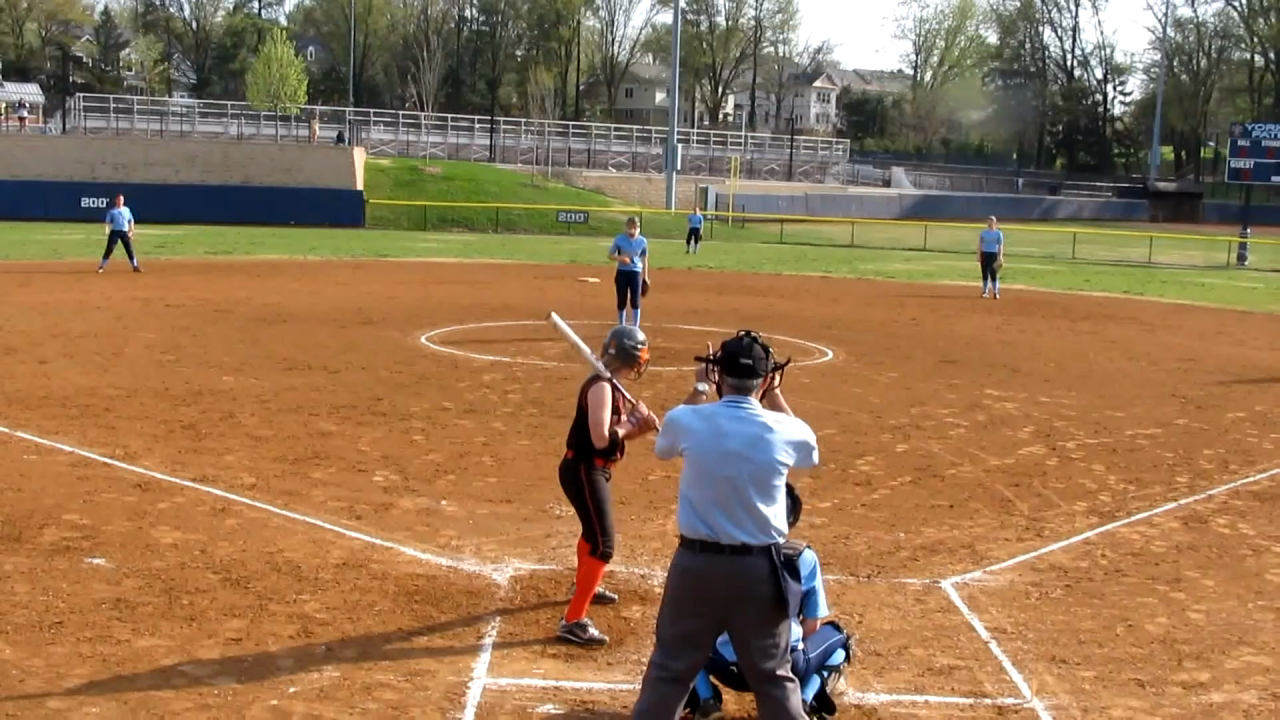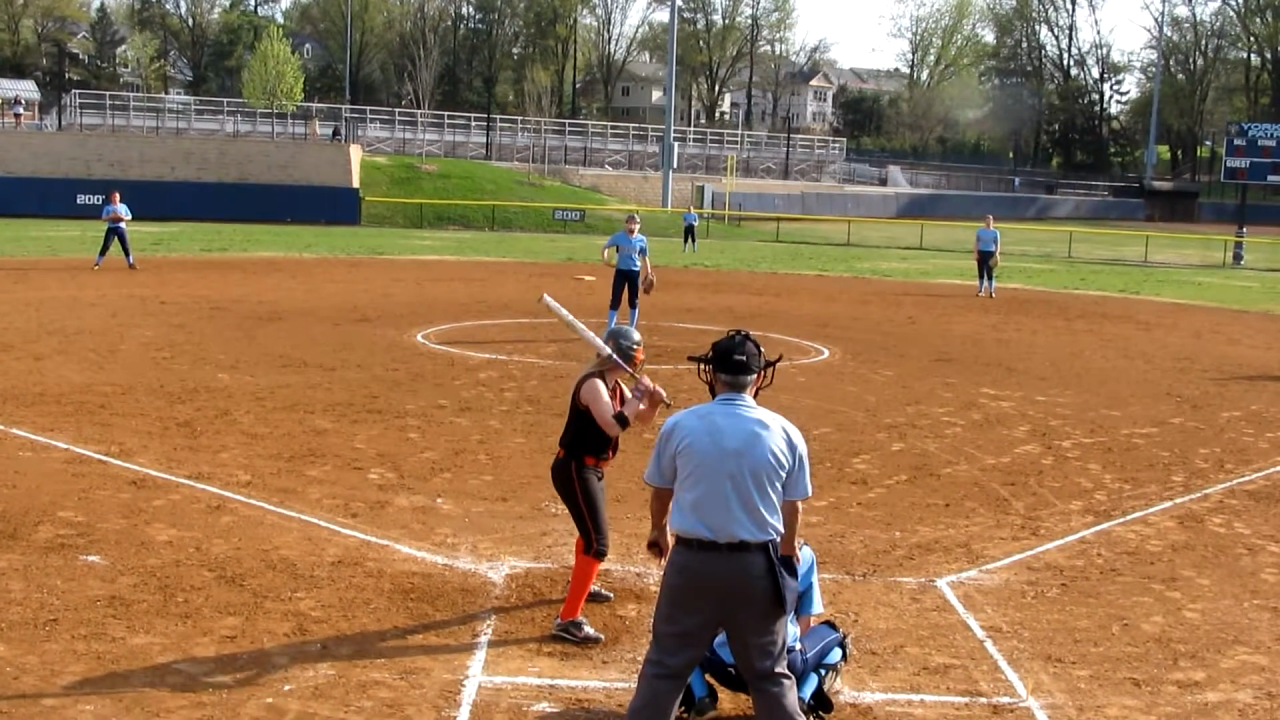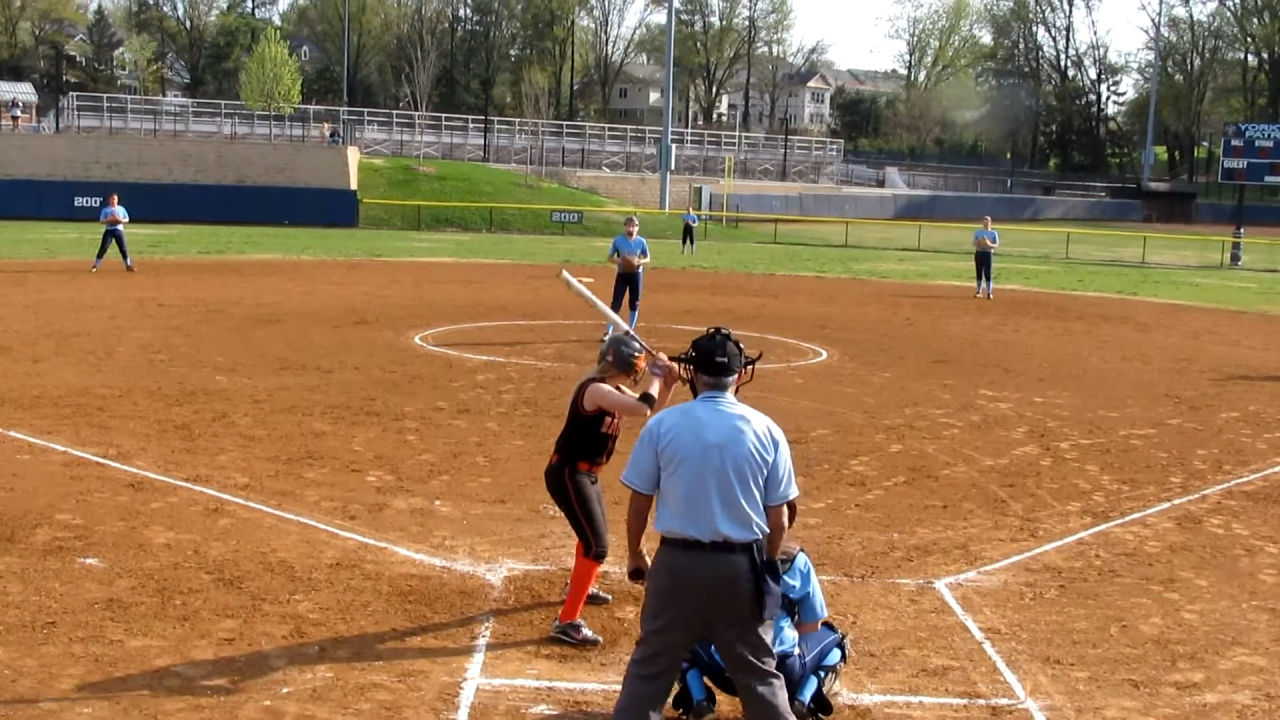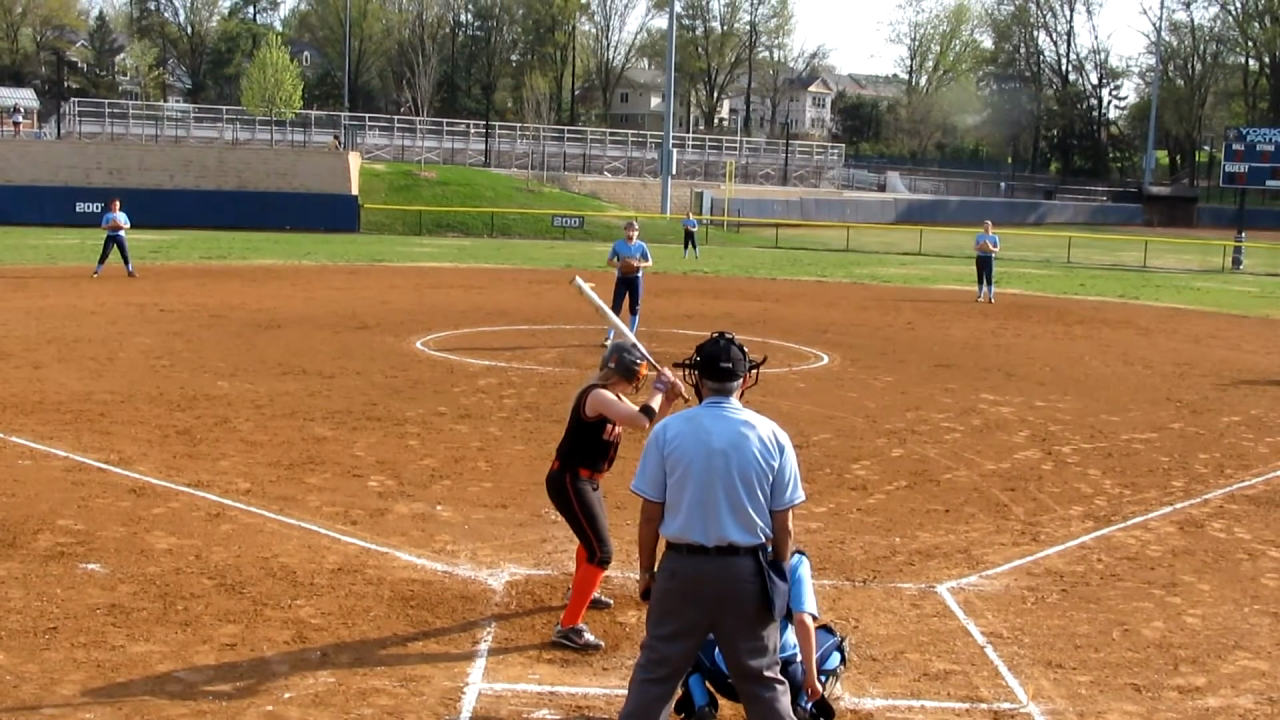
dt=1s
person 1, frame 1
left shoulder: (687, 422)
right shoulder: (786, 433)
left elbow: (664, 445)
right elbow: (804, 445)
left wrist: (699, 388)
right wrist: (776, 393)
left hip: (696, 564)
right hip: (760, 568)
left knee: (669, 670)
right knee: (772, 676)
person 1, frame 2
left shoulder: (682, 425)
right shoulder: (784, 433)
left elbow: (660, 491)
right elbow: (791, 508)
left wrist: (659, 531)
right wrist: (789, 547)
left hip: (693, 562)
right hip: (757, 565)
left knee: (665, 666)
right knee: (769, 672)
person 1, frame 3
left shoulder: (662, 425)
right shoulder: (766, 430)
left elbow: (639, 502)
right elbow: (778, 519)
left wrist: (635, 553)
right wrist: (765, 564)
left hip: (677, 563)
right hip: (740, 565)
left knee: (650, 668)
right knee: (758, 673)
person 1, frame 4
left shoulder: (668, 431)
right shoulder: (772, 435)
left elbow: (651, 516)
right elbow: (782, 525)
left wrist: (647, 571)
right wrist: (778, 576)
left hip: (682, 567)
right hip: (746, 570)
left knee: (656, 669)
right knee: (761, 677)
person 2, frame 1
left shoulder: (610, 386)
right shoulder: (601, 387)
left elbow: (616, 434)
right elbow: (601, 439)
left wrist: (641, 426)
right wrist: (631, 422)
left hip: (592, 470)
right hip: (584, 471)
left knee: (593, 531)
right knee: (602, 546)
left ankle: (584, 586)
right ankle: (573, 620)
person 2, frame 2
left shoulder: (614, 385)
right shoulder: (594, 384)
left elbow: (642, 418)
right elbow: (614, 427)
left wrist: (653, 400)
right wrist: (638, 397)
left hip: (589, 469)
right hip: (575, 470)
left knee: (591, 529)
right knee: (597, 544)
left ankle: (581, 585)
right ankle: (568, 619)
person 2, frame 3
left shoulder: (612, 390)
right shoulder: (596, 389)
left elbow: (651, 406)
right elbow: (643, 409)
left wrist: (667, 383)
right wrist: (656, 375)
left hip: (585, 473)
right hip: (569, 474)
left knee: (594, 532)
right knee: (596, 546)
left ankle: (579, 588)
right ankle: (567, 622)
person 2, frame 4
left shoulder: (612, 397)
right shoulder: (598, 396)
left elbow: (647, 419)
right elbow: (642, 421)
left wrist: (668, 397)
right wrist: (659, 388)
left hip: (586, 479)
right hip: (570, 481)
left knee: (593, 538)
right knee: (600, 553)
left ankle: (582, 591)
right ankle: (569, 626)
person 3, frame 1
right shoulder: (805, 557)
right elbow: (812, 625)
left hip: (730, 667)
right hip: (787, 667)
right knee: (837, 637)
left ankle: (706, 700)
person 3, frame 2
right shoulder: (802, 554)
right elbow: (805, 624)
left hip: (728, 667)
right hip: (784, 666)
right knee: (834, 636)
left ankle: (702, 700)
right ankle: (801, 701)
person 3, frame 3
right shoulder: (797, 561)
right elbow: (812, 626)
left hip: (726, 672)
right hip: (782, 672)
right knee: (834, 638)
left ankle: (700, 702)
person 3, frame 4
right shoulder: (793, 561)
right elbow: (803, 620)
right wrist: (812, 677)
left hip: (727, 677)
right hip: (782, 676)
right knee: (833, 641)
